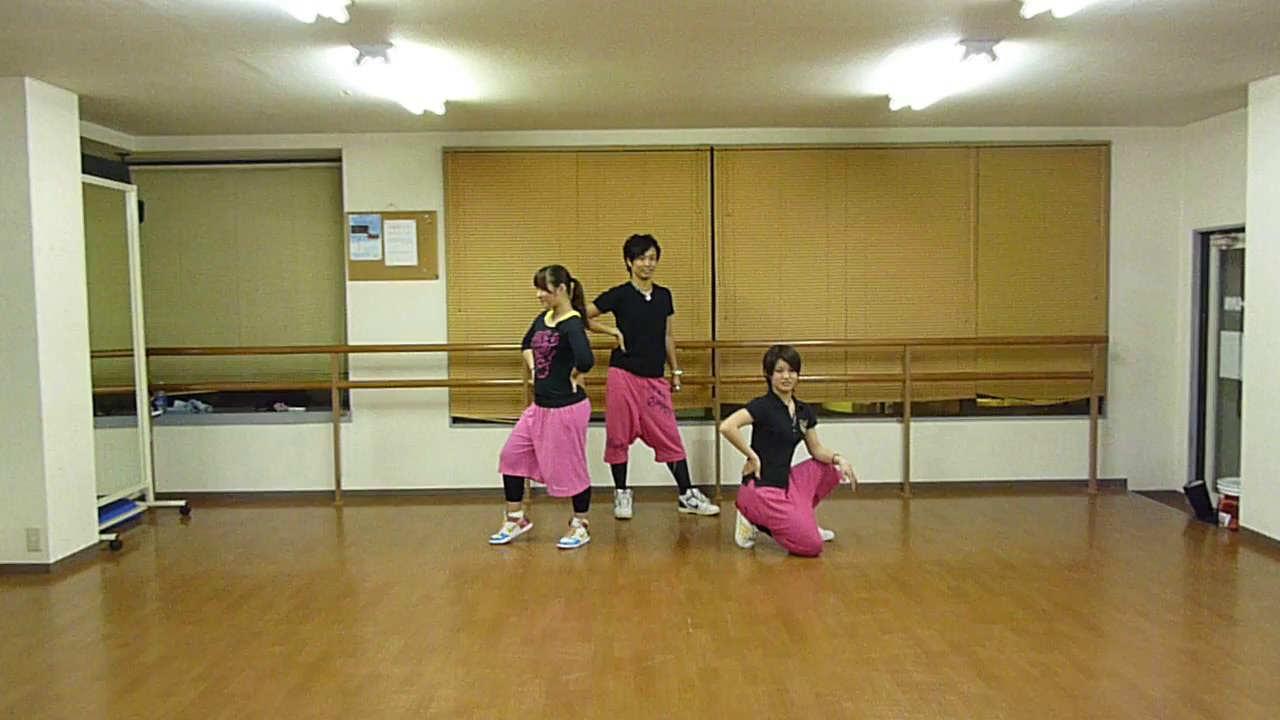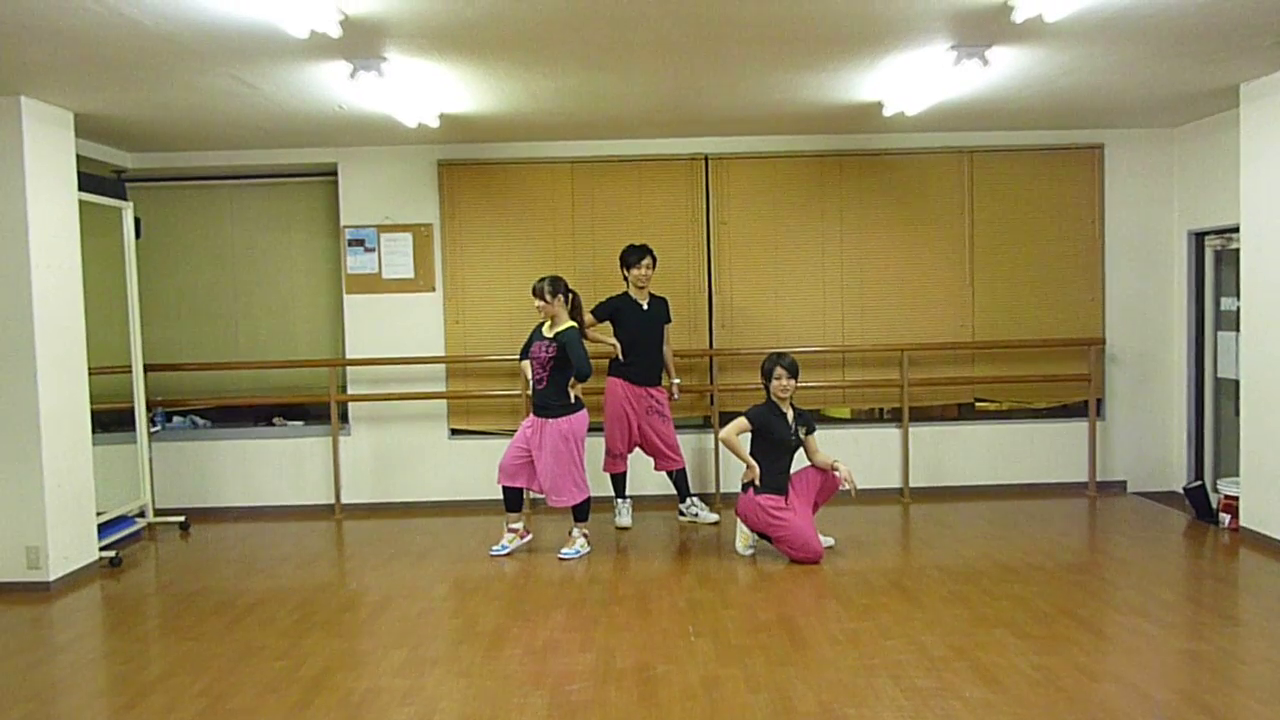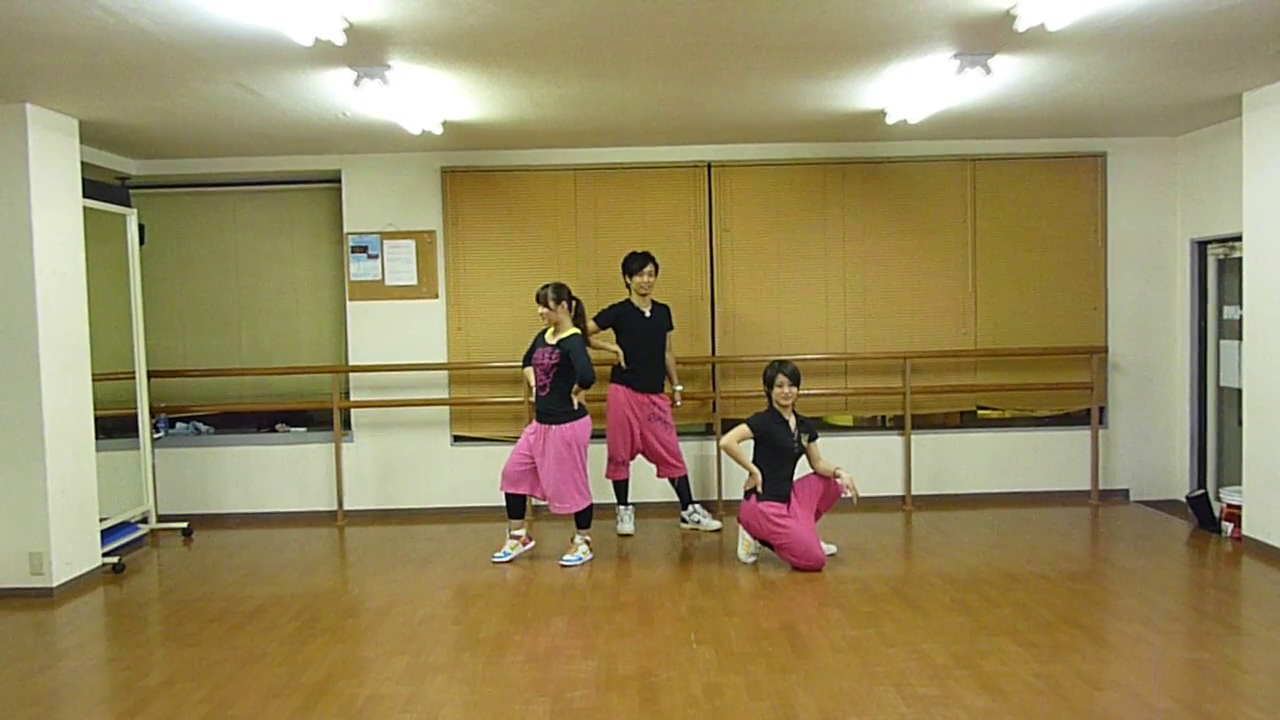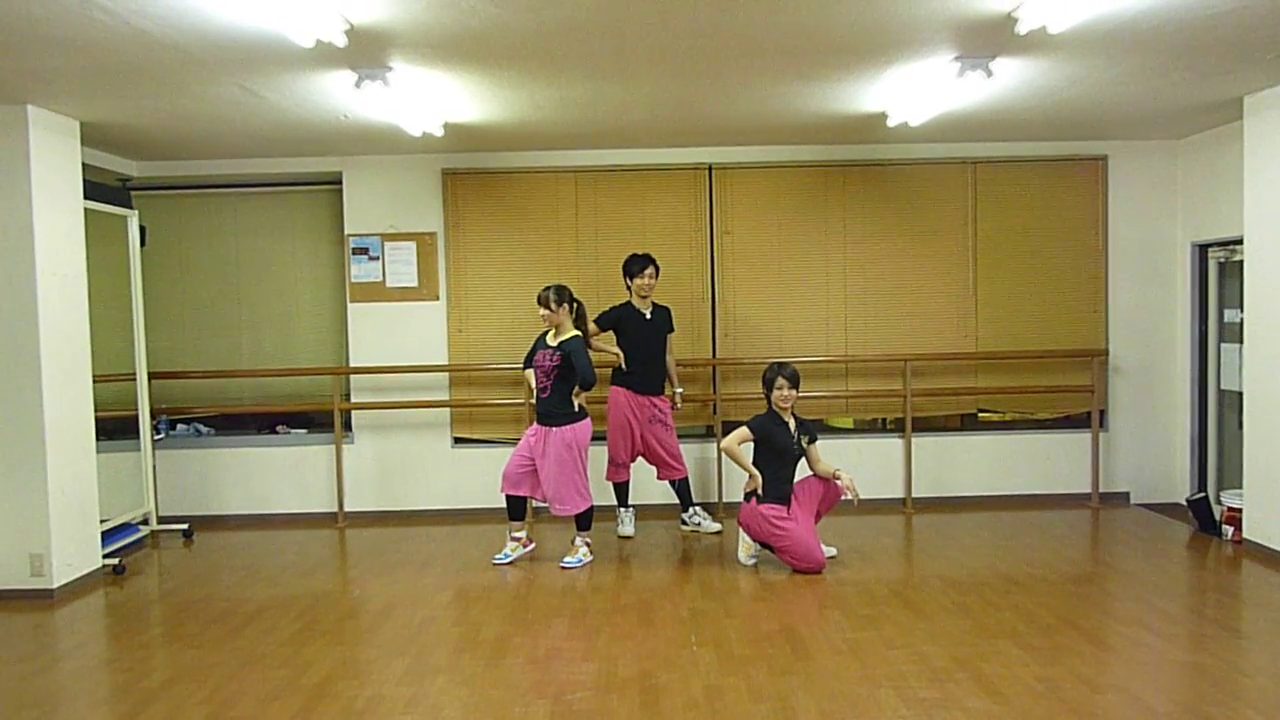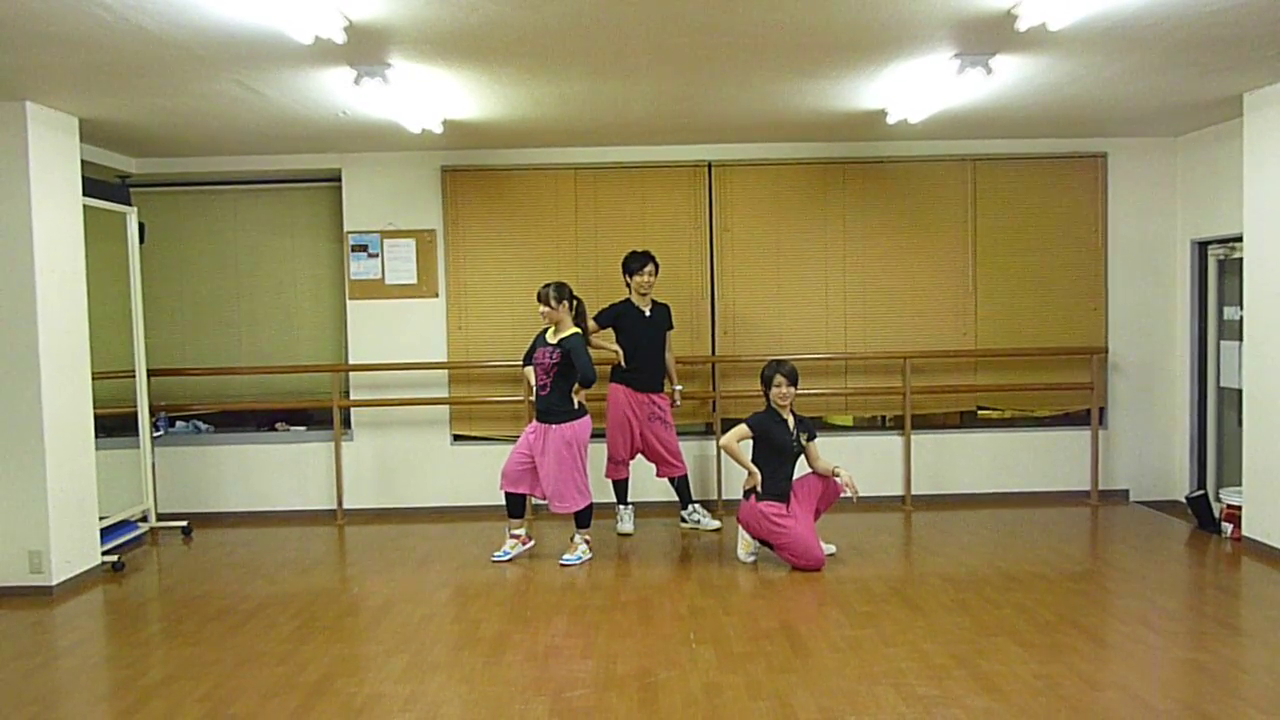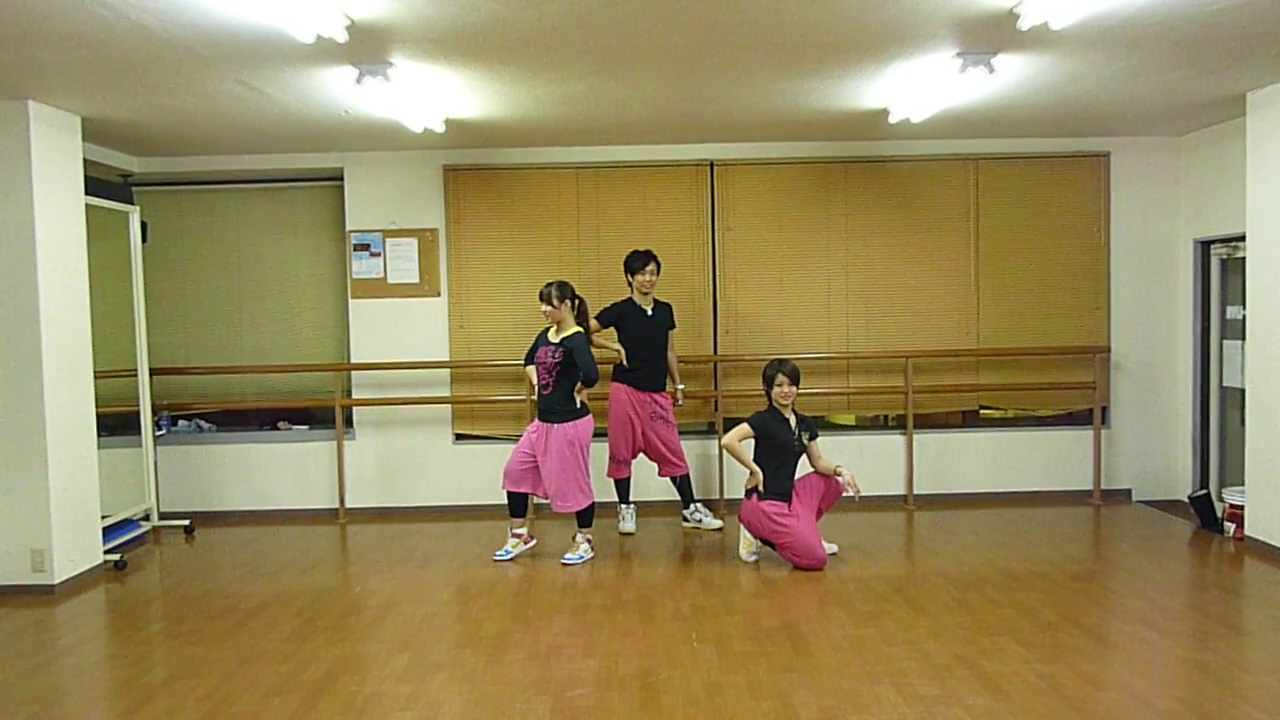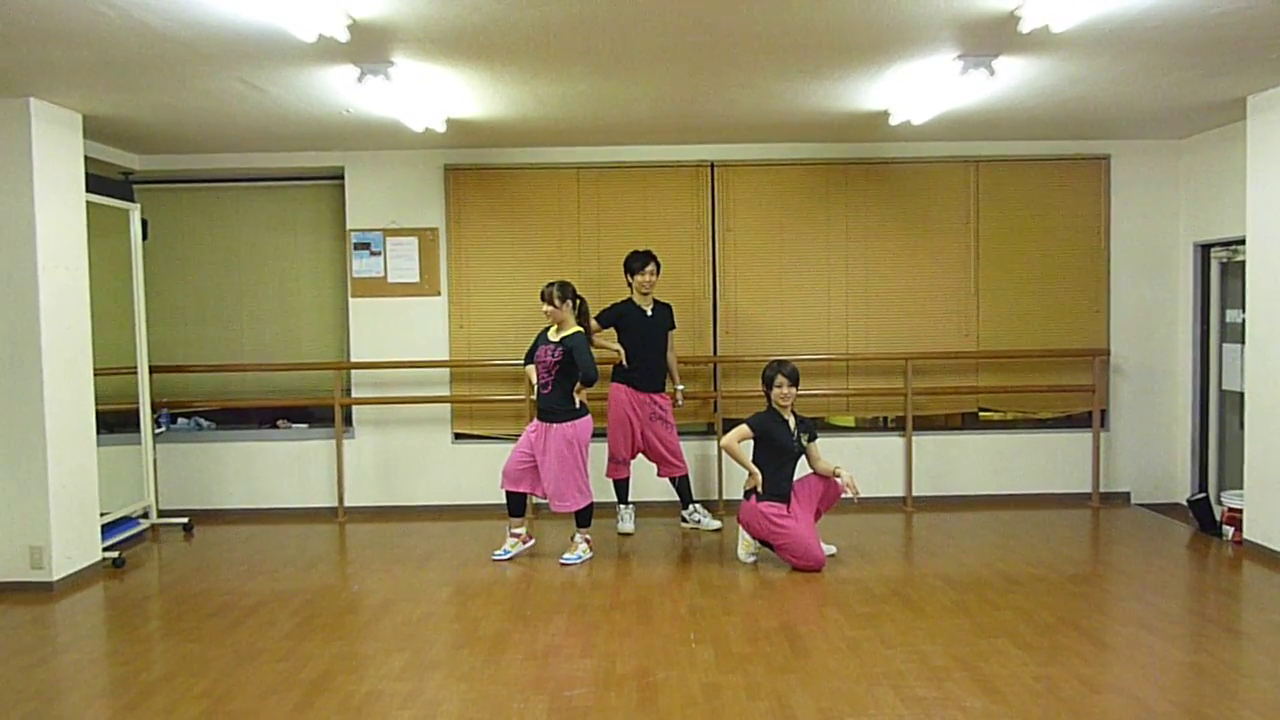
dt=0.5s
person 1, frame 1
left shoulder: (664, 296)
right shoulder: (619, 295)
right elbow: (583, 318)
left wrist: (676, 371)
right wrist: (613, 331)
left hip: (655, 378)
right hip: (624, 375)
left knee: (670, 437)
right knee: (620, 436)
left ankle: (687, 495)
right ankle: (622, 494)
person 1, frame 2
left shoulder: (661, 305)
right shoulder: (615, 305)
right elbow: (580, 328)
left wrist: (674, 380)
right wrist: (611, 341)
left hip: (653, 387)
right hip: (621, 384)
left knee: (668, 445)
right knee: (618, 445)
left ankle: (687, 503)
right ankle: (622, 503)
person 1, frame 3
left shoulder: (663, 312)
right shoulder: (618, 312)
left wrist: (676, 387)
right wrist: (613, 348)
left hip: (655, 394)
right hip: (624, 391)
left knee: (670, 452)
right knee: (621, 452)
left ankle: (689, 511)
right ankle: (624, 511)
person 1, frame 4
left shoulder: (664, 314)
right shoulder: (619, 314)
left elbow: (668, 355)
left wrist: (677, 389)
right wrist: (613, 350)
left hip: (656, 396)
right hip: (624, 394)
left knee: (671, 454)
right knee: (621, 454)
left ankle: (689, 513)
right ankle: (625, 512)
person 1, frame 5
left shoulder: (663, 311)
right shoulder: (618, 311)
left wrist: (676, 386)
right wrist: (613, 347)
left hip: (655, 393)
right hip: (624, 391)
left knee: (670, 452)
right knee: (620, 451)
left ankle: (689, 510)
right ankle: (624, 510)
person 1, frame 6
left shoulder: (665, 310)
right shoulder: (620, 310)
left wrist: (678, 386)
right wrist: (615, 346)
left hip: (657, 393)
right hip: (626, 390)
left knee: (672, 451)
right knee: (622, 451)
left ankle: (690, 509)
right ankle: (626, 509)
person 1, frame 7
left shoulder: (665, 311)
right shoulder: (620, 311)
left wrist: (678, 386)
right wrist: (614, 347)
left hip: (656, 393)
right hip: (625, 391)
left knee: (671, 452)
right knee: (621, 451)
left ankle: (689, 510)
right ankle: (624, 509)
person 2, frame 1
left shoulder: (572, 324)
right shoulder: (542, 320)
left elbow: (586, 360)
right elbow: (527, 344)
left wrist: (574, 377)
left hip: (567, 408)
right hip: (540, 407)
left knee: (570, 466)
right knee: (511, 455)
left ankle: (580, 525)
right ankle: (515, 519)
person 2, frame 2
left shoulder: (569, 335)
right shoulder: (539, 330)
left elbow: (584, 370)
right elbow: (525, 356)
left wrist: (572, 387)
left hip: (564, 419)
right hip: (537, 417)
left knee: (569, 477)
right knee: (510, 466)
left ankle: (581, 535)
right ankle: (515, 530)
person 2, frame 3
left shoulder: (573, 341)
right shoulder: (543, 337)
left elbow: (588, 376)
right elbow: (527, 362)
left wrist: (575, 394)
left hip: (568, 425)
right hip: (541, 424)
left knee: (572, 484)
right knee: (513, 472)
left ankle: (583, 542)
right ankle: (518, 537)
person 2, frame 4
left shoulder: (574, 343)
right shoulder: (543, 339)
left elbow: (588, 378)
right elbow: (528, 364)
left wrist: (575, 395)
left hip: (568, 427)
right hip: (542, 426)
left knee: (573, 486)
right knee: (513, 475)
left ankle: (583, 544)
right ankle: (519, 539)
person 2, frame 5
left shoulder: (574, 341)
right shoulder: (543, 336)
left elbow: (589, 376)
right elbow: (528, 361)
left wrist: (575, 392)
left hip: (568, 424)
right hip: (541, 423)
left knee: (572, 483)
right knee: (513, 472)
left ankle: (582, 541)
right ankle: (518, 536)
person 2, frame 6
left shoulder: (576, 340)
right shoulder: (545, 336)
left elbow: (591, 375)
right elbow: (529, 360)
left wrist: (577, 391)
left hip: (570, 423)
right hip: (543, 422)
left knee: (574, 482)
right knee: (515, 471)
left ankle: (584, 541)
right ankle: (519, 535)
person 2, frame 7
left shoulder: (576, 339)
right shoulder: (545, 335)
left elbow: (590, 374)
right elbow: (529, 360)
left wrist: (576, 391)
right wrist: (536, 383)
left hip: (569, 423)
right hip: (542, 422)
left knee: (573, 482)
right knee: (513, 470)
left ankle: (583, 541)
right ankle: (518, 535)
person 3, frame 1
left shoulder: (804, 411)
right shoulder: (763, 405)
left elbow: (816, 449)
right elbow: (727, 427)
left wrist: (838, 459)
right wrist: (752, 457)
left hip: (786, 482)
right hip: (761, 489)
right knee: (811, 546)
left ankle: (799, 520)
right ankle: (756, 519)
person 3, frame 2
left shoulder: (802, 417)
right shoulder: (761, 413)
left elbow: (815, 456)
right elbow: (726, 435)
left wrist: (838, 465)
right wrist: (752, 464)
left hip: (785, 489)
right hip: (761, 496)
right knee: (812, 552)
left ankle: (798, 527)
right ankle: (755, 526)
person 3, frame 3
left shoulder: (805, 425)
right shoulder: (764, 420)
left elbow: (817, 463)
right elbow: (727, 442)
left wrist: (840, 472)
right wrist: (754, 471)
left hip: (788, 497)
right hip: (763, 504)
right knee: (814, 560)
left ankle: (801, 534)
right ankle: (759, 534)
person 3, frame 4
left shoulder: (804, 427)
right shoulder: (763, 423)
left elbow: (817, 465)
right elbow: (727, 444)
left wrist: (839, 473)
right wrist: (754, 473)
left hip: (788, 499)
right hip: (763, 506)
right knee: (814, 562)
left ankle: (800, 536)
right ankle: (759, 537)
person 3, frame 5
left shoulder: (803, 424)
right shoulder: (762, 420)
left elbow: (816, 463)
right elbow: (726, 441)
left wrist: (838, 471)
right wrist: (753, 471)
left hip: (787, 497)
right hip: (762, 504)
right knee: (813, 559)
left ankle: (799, 535)
right ankle: (758, 535)
person 3, frame 6
left shoulder: (805, 424)
right shoulder: (764, 419)
left elbow: (818, 462)
right elbow: (728, 441)
left wrist: (840, 470)
right wrist: (755, 470)
left hip: (789, 496)
right hip: (765, 503)
right knee: (815, 559)
left ankle: (801, 533)
right ankle: (760, 533)
person 3, frame 7
left shoulder: (804, 425)
right shoulder: (763, 420)
left elbow: (817, 463)
right elbow: (727, 442)
left wrist: (839, 471)
right wrist: (754, 471)
left hip: (787, 497)
right hip: (763, 504)
right knee: (813, 560)
left ankle: (800, 535)
right ankle: (759, 535)
